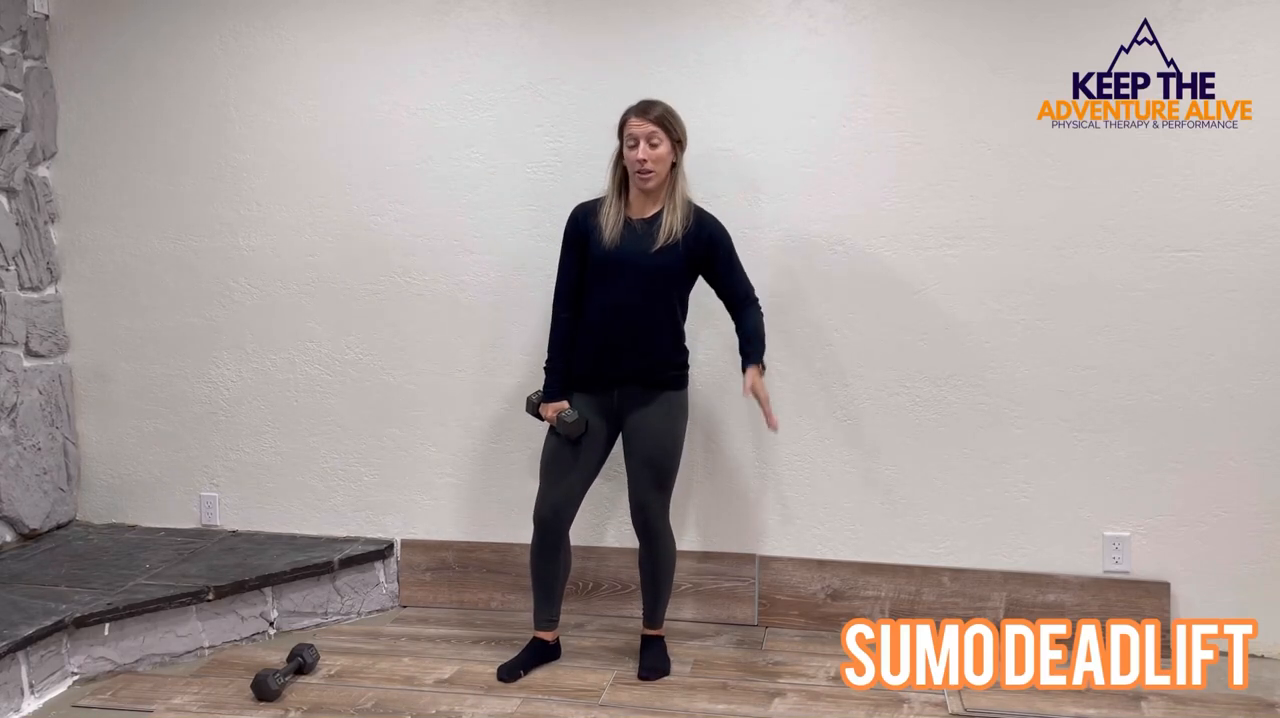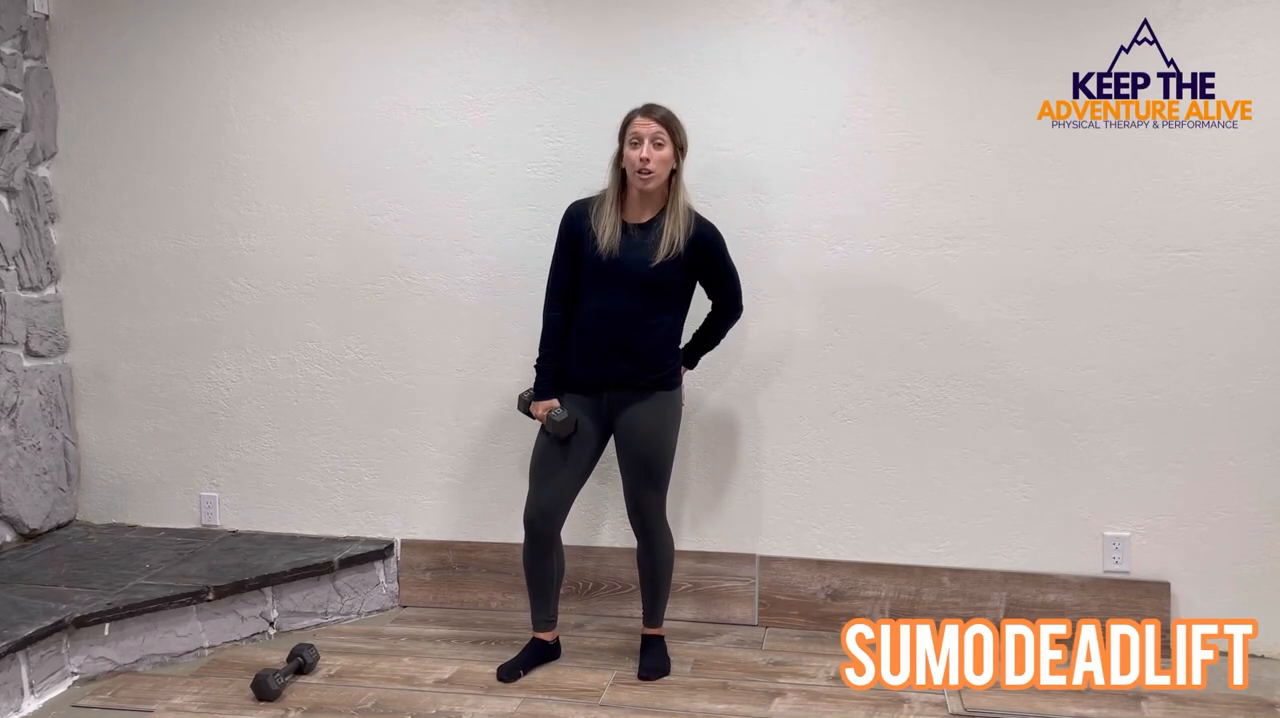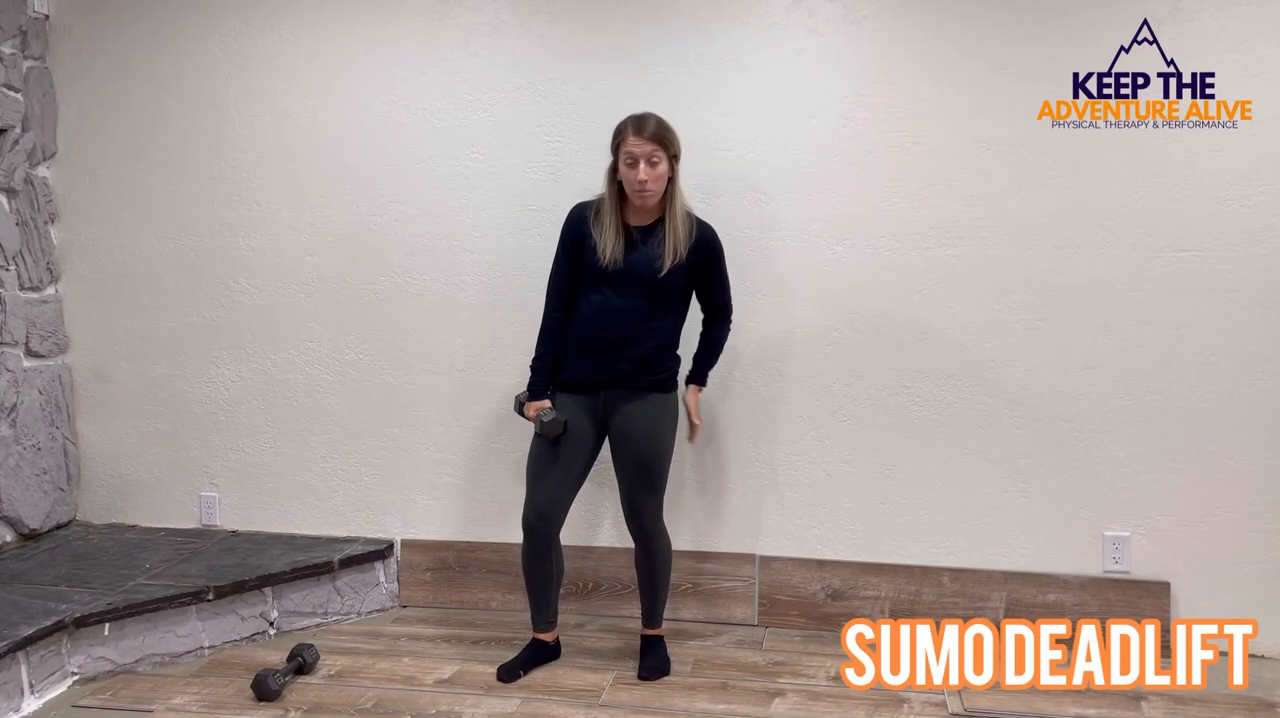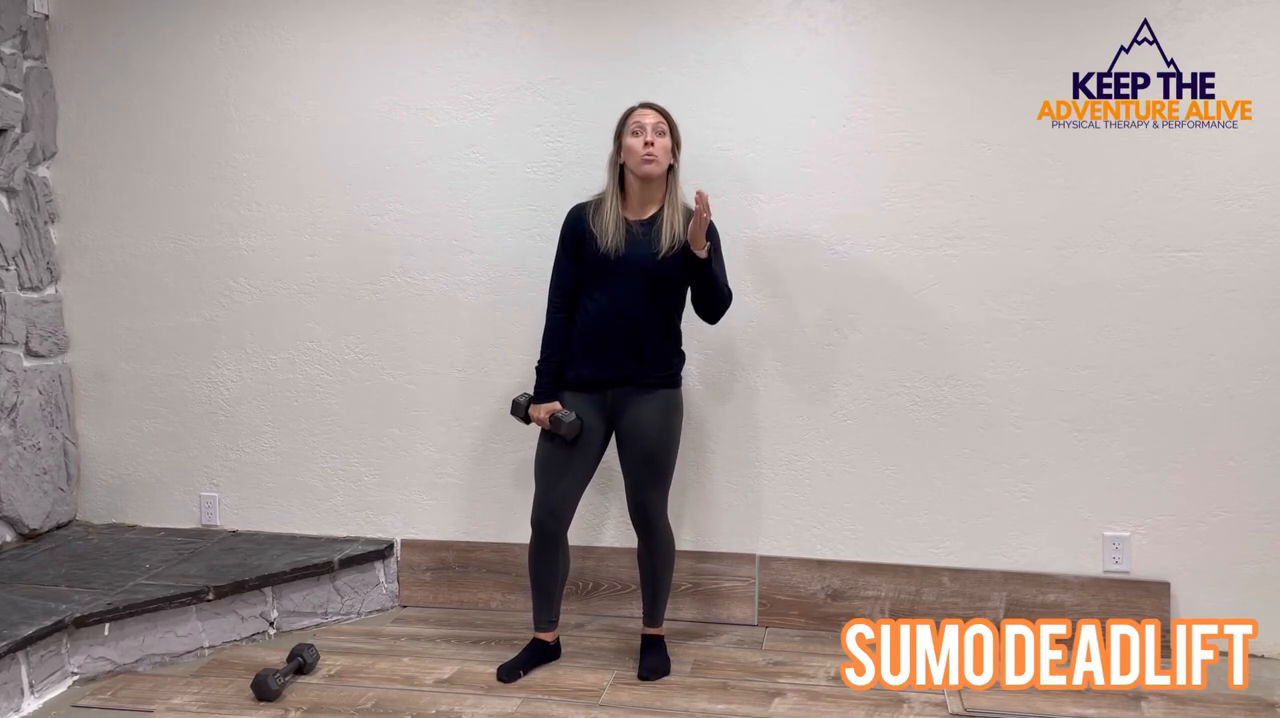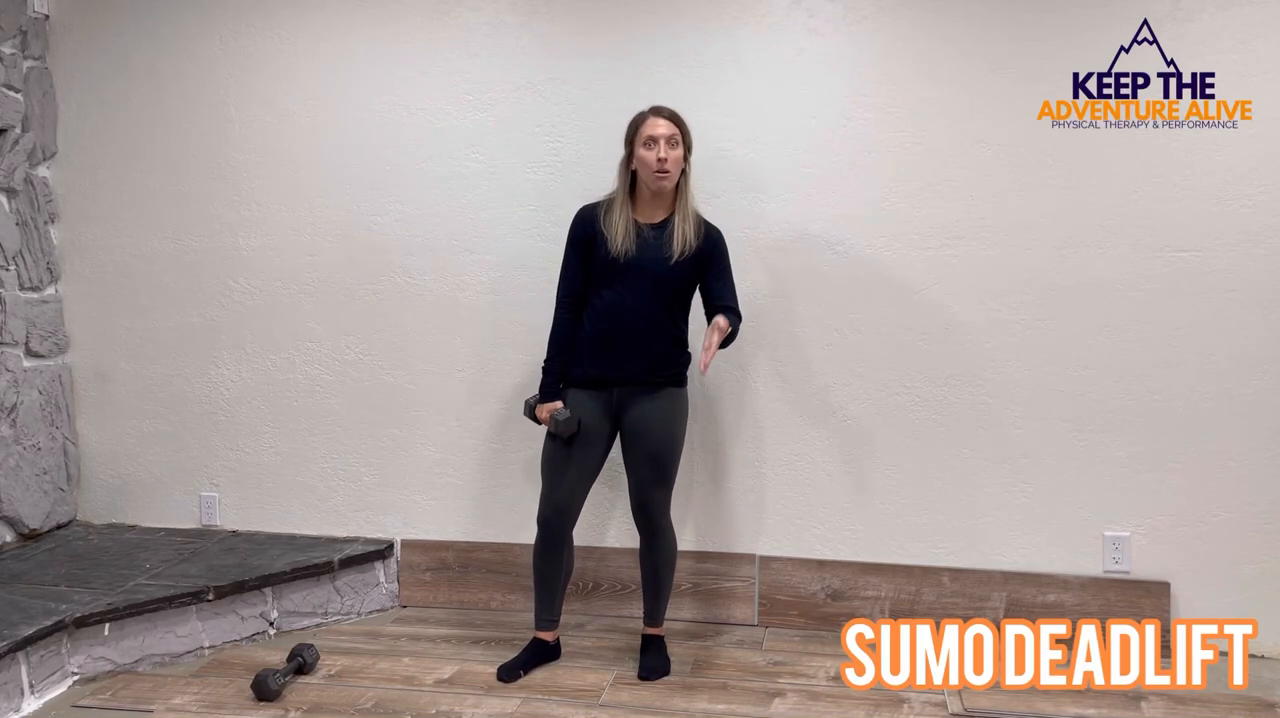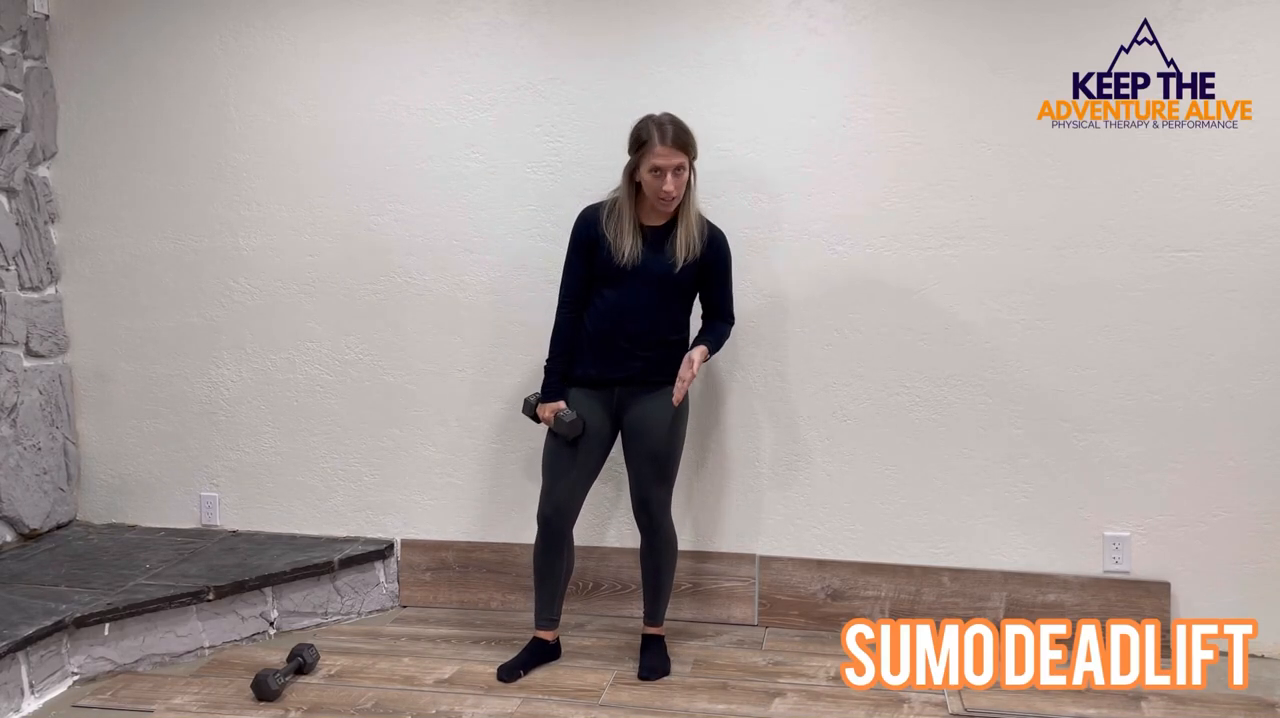
dt=0.5s
person 1, frame 1
left shoulder: (698, 228)
right shoulder: (588, 220)
left elbow: (743, 299)
right elbow: (565, 309)
left wrist: (752, 363)
right wrist: (554, 389)
left hip: (657, 393)
right hip: (587, 391)
left knee: (650, 519)
right knee: (550, 515)
left ankle: (654, 635)
right ankle: (545, 637)
person 1, frame 2
left shoulder: (695, 233)
right shoulder: (582, 218)
left elbow: (729, 305)
right elbow: (557, 307)
left wrist: (685, 359)
right wrist: (544, 387)
left hip: (649, 397)
right hip: (577, 392)
left knee: (648, 518)
right knee: (540, 517)
left ankle: (653, 635)
right ankle: (544, 638)
person 1, frame 3
left shoulder: (696, 238)
right shoulder: (584, 222)
left elbow: (718, 318)
right elbow: (557, 308)
left wrist: (695, 383)
right wrist: (538, 388)
left hip: (647, 398)
right hip: (575, 392)
left knee: (645, 522)
right knee: (539, 519)
left ankle: (653, 635)
right ankle: (545, 637)
person 1, frame 4
left shoulder: (691, 225)
right shoulder: (584, 220)
left elbow: (713, 311)
right elbow: (559, 309)
left wrist: (698, 249)
right wrist: (545, 390)
left hip: (653, 393)
right hip: (580, 390)
left knee: (649, 517)
right knee: (548, 517)
left ankle: (653, 635)
right ankle: (545, 638)
person 1, frame 5
left shoulder: (703, 237)
right shoulder: (593, 222)
left elbow: (727, 311)
right elbow: (567, 309)
left wrist: (721, 327)
right wrist: (550, 389)
left hip: (658, 393)
right hip: (586, 389)
left knee: (653, 516)
right knee: (554, 515)
left ankle: (653, 635)
right ankle: (545, 637)
person 1, frame 6
left shoulder: (706, 240)
right shoulder: (595, 223)
left elbow: (721, 317)
right elbow: (570, 308)
left wrist: (701, 350)
right wrist: (552, 389)
left hip: (657, 393)
right hip: (586, 388)
left knee: (653, 514)
right knee: (554, 513)
left ankle: (654, 634)
right ankle: (545, 637)
